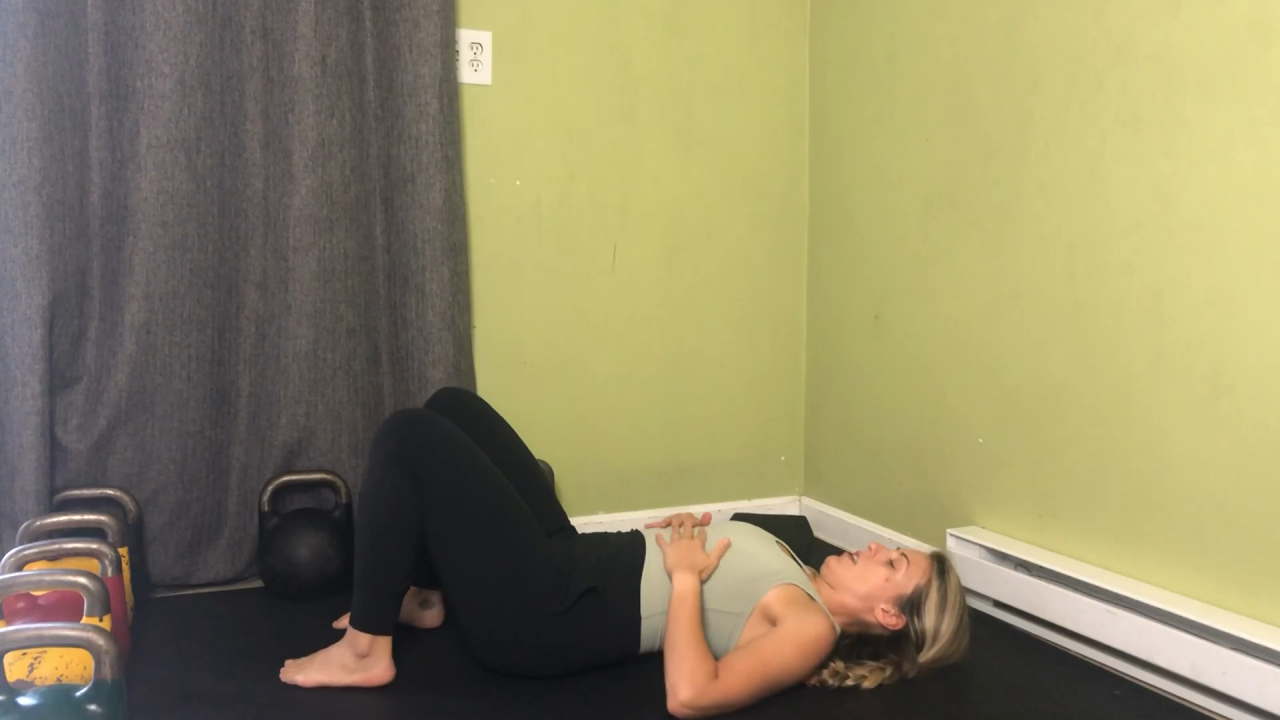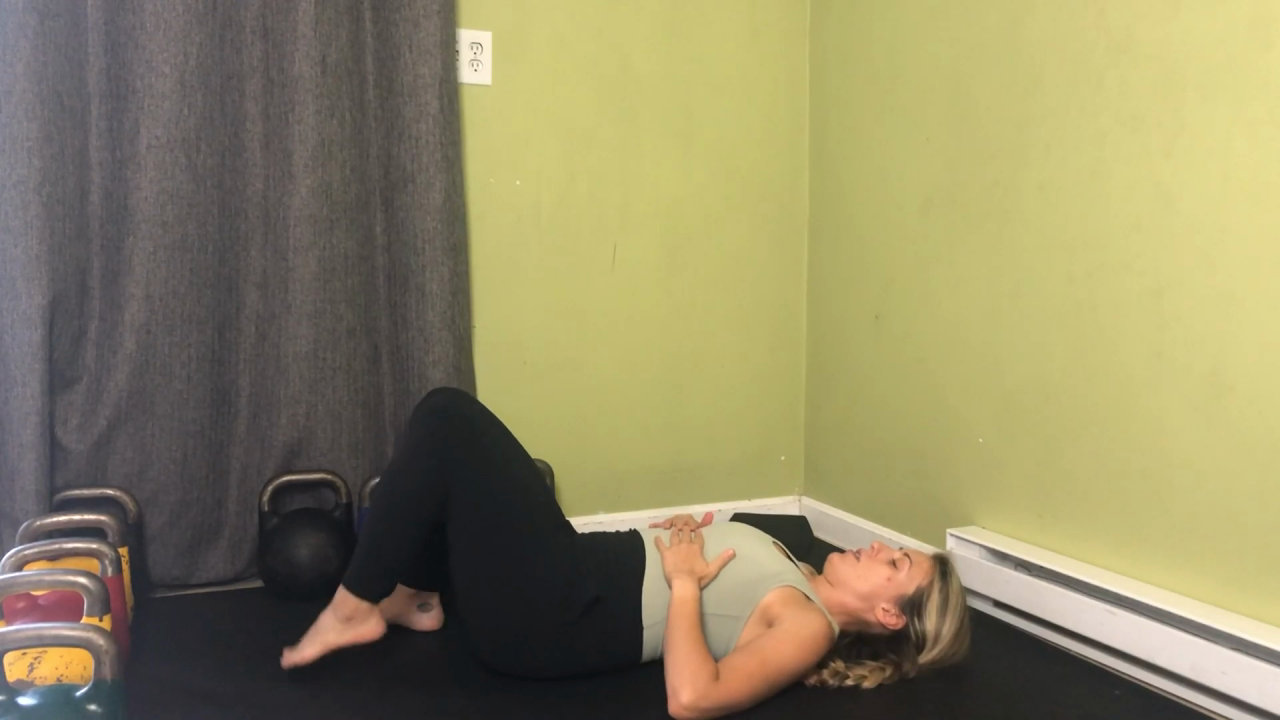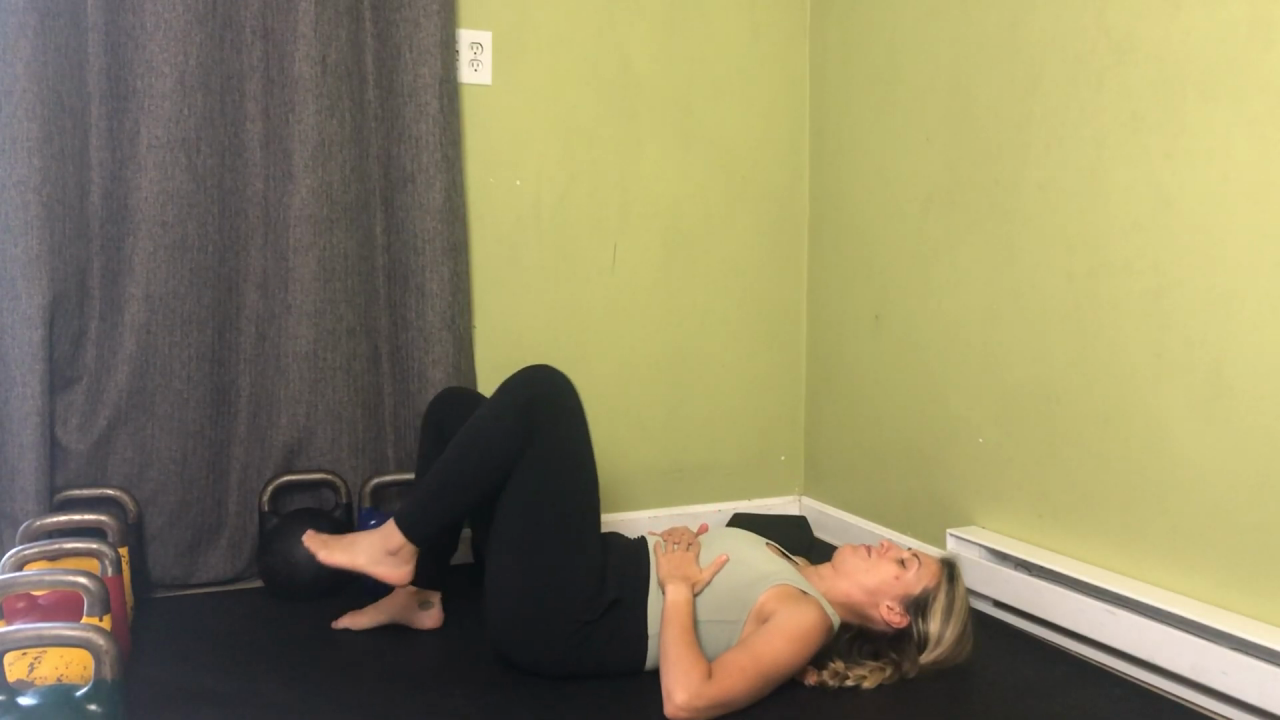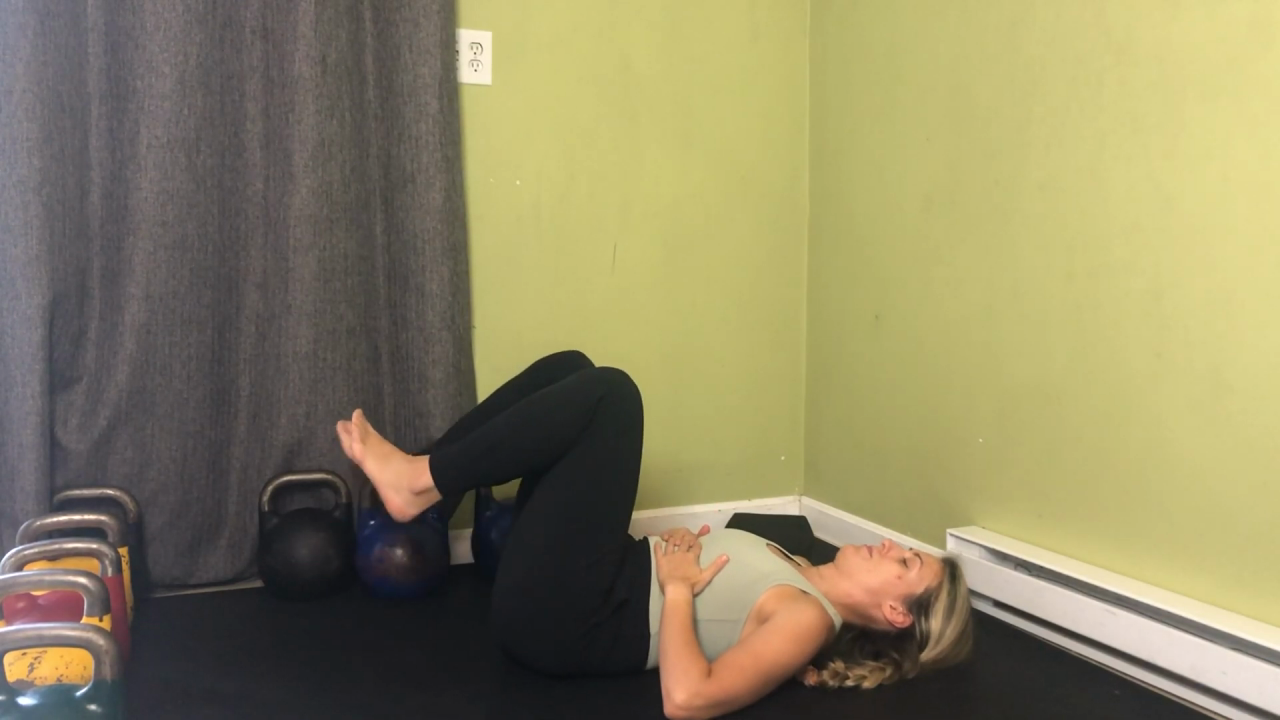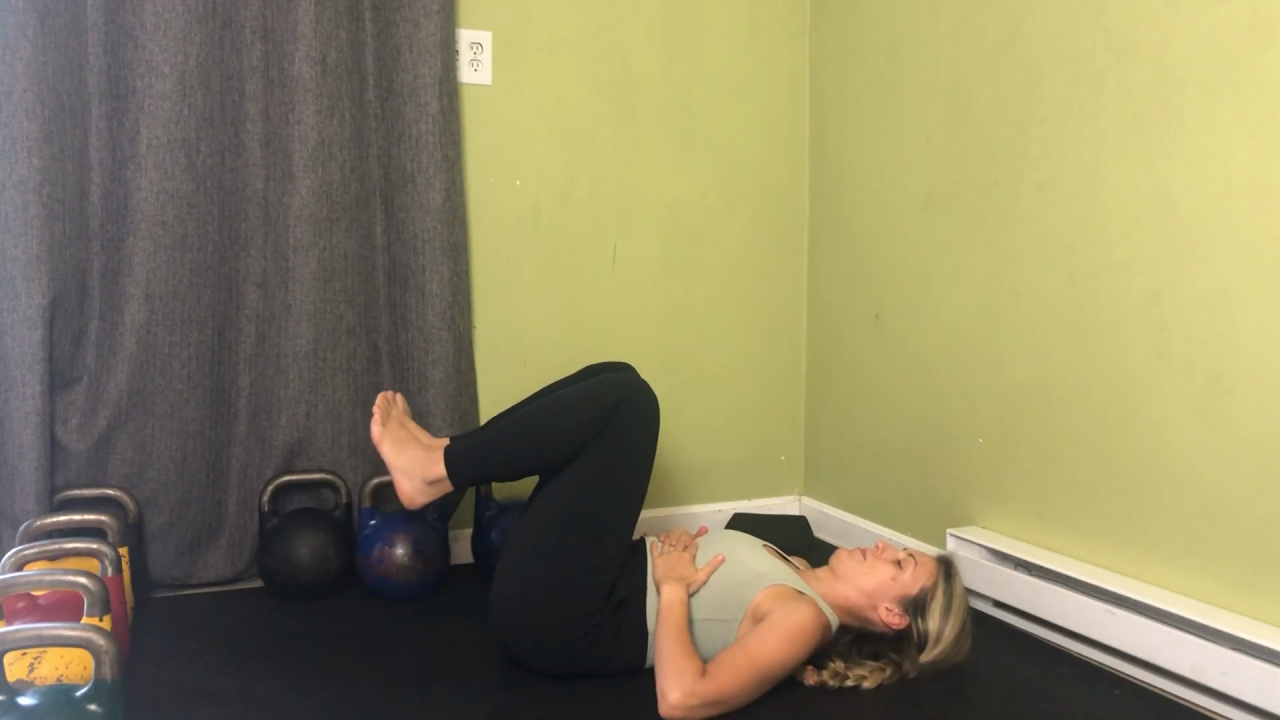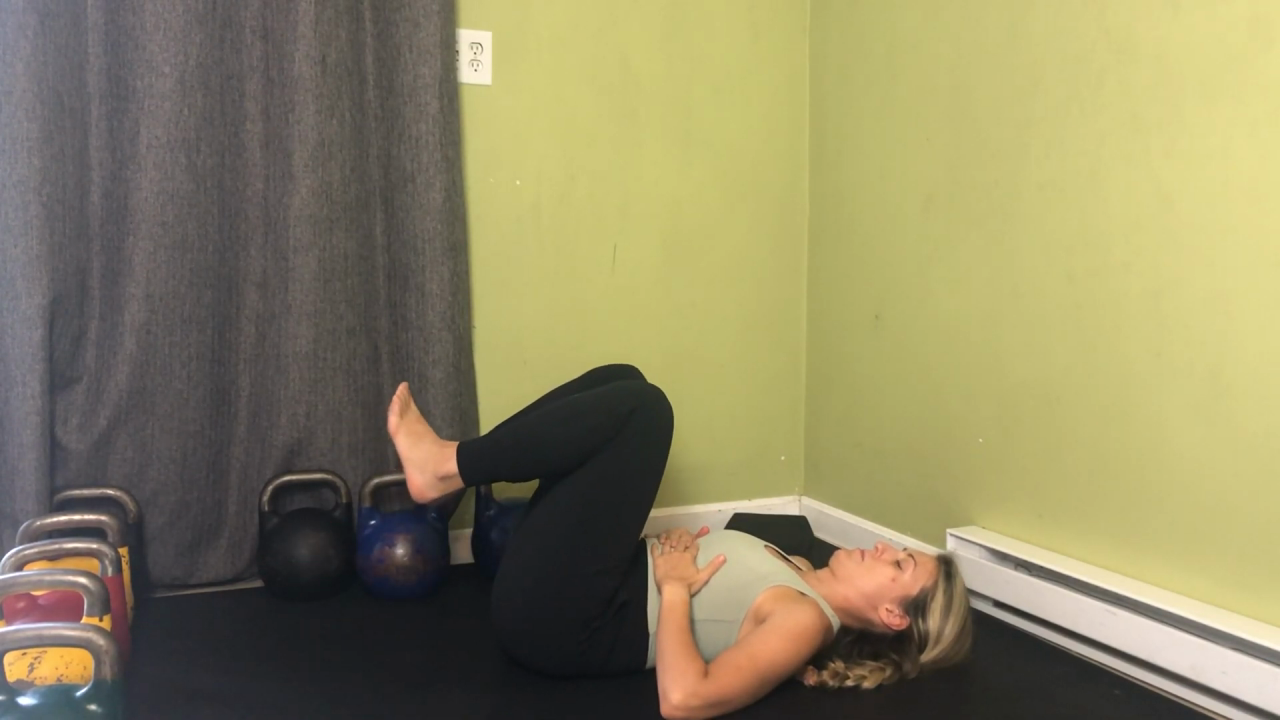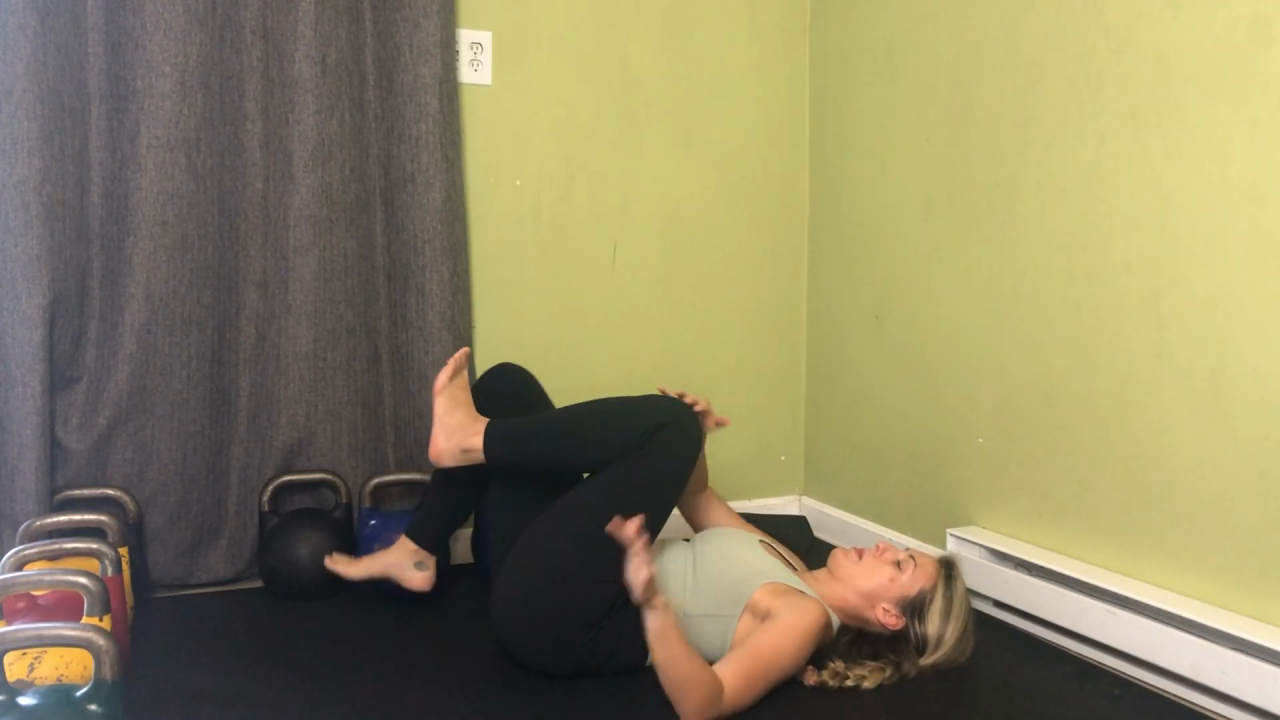
dt=0.4s
person 1, frame 1
left shoulder: (811, 630)
right shoulder: (800, 583)
left wrist: (685, 576)
right wrist: (681, 534)
left hip: (538, 616)
right hip: (570, 563)
left knee: (407, 437)
right knee: (451, 406)
left ankle: (366, 649)
right ankle: (422, 594)
person 1, frame 2
left shoulder: (810, 628)
right shoulder: (799, 582)
left wrist: (683, 581)
right wrist: (684, 534)
left hip: (542, 620)
right hip: (574, 565)
left knee: (443, 425)
right knee: (446, 404)
left ankle: (356, 608)
right ankle: (417, 597)
person 1, frame 3
left shoulder: (807, 621)
right shoulder: (799, 577)
left wrist: (677, 586)
right wrist: (679, 547)
left hip: (554, 619)
right hip: (609, 570)
left knee: (540, 391)
right knee: (454, 408)
left ankle: (396, 546)
right ankle: (417, 597)
person 1, frame 4
left shoulder: (808, 619)
right shoulder: (800, 577)
left wrist: (678, 586)
right wrist: (678, 549)
left hip: (557, 617)
right hip: (588, 585)
left knee: (607, 394)
right knee: (568, 371)
left ankle: (421, 482)
right ankle: (422, 477)
person 1, frame 5
left shoulder: (804, 619)
right shoulder: (798, 577)
left wrist: (674, 586)
right wrist: (675, 553)
left hip: (554, 614)
right hip: (588, 587)
left knee: (626, 400)
right knee: (617, 383)
left ankle: (435, 473)
right ankle: (444, 456)
person 1, frame 6
left shoulder: (805, 621)
right shoulder: (798, 577)
left wrist: (673, 586)
right wrist: (672, 561)
left hip: (555, 616)
right hip: (587, 588)
left knee: (640, 409)
right knee: (622, 385)
left ankle: (447, 467)
right ankle: (455, 462)
person 1, frame 7
left shoulder: (804, 618)
right shoulder: (787, 567)
right elbow: (702, 506)
left wrist: (654, 600)
right wrist: (693, 449)
left hip: (552, 617)
right hip: (558, 586)
left knee: (667, 426)
right knee: (507, 384)
left ankle: (468, 443)
right ankle: (415, 555)
